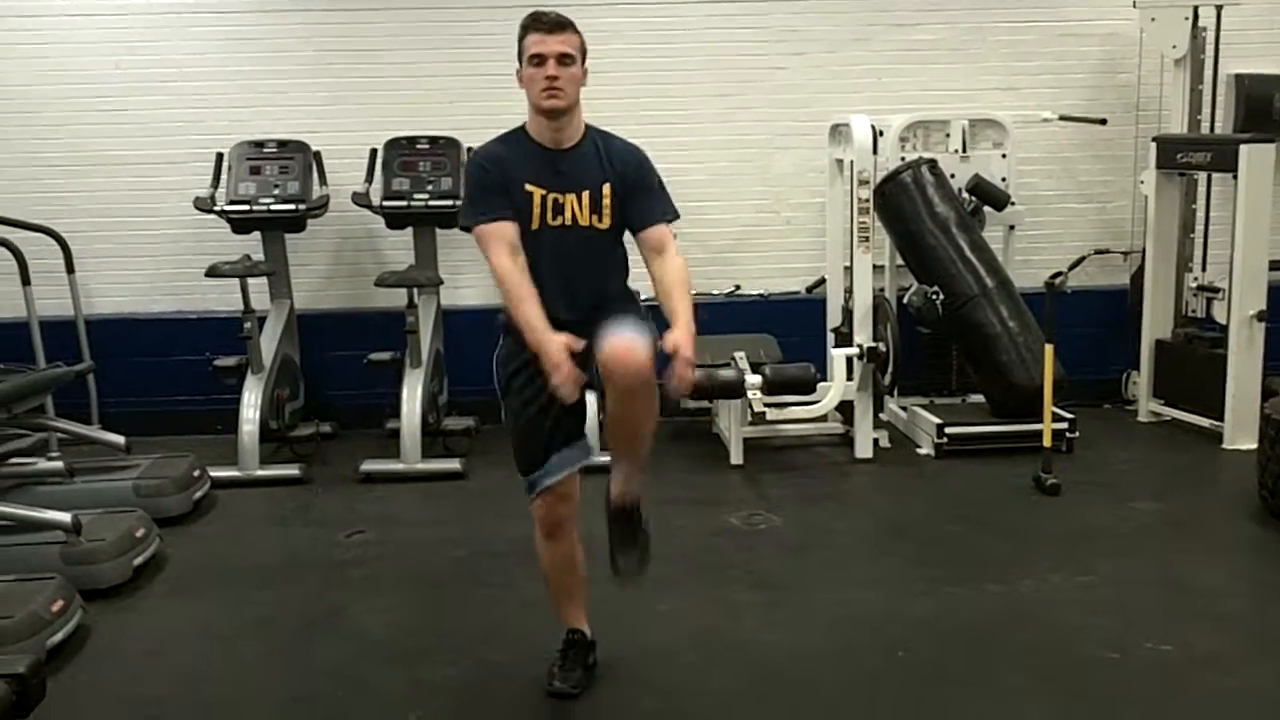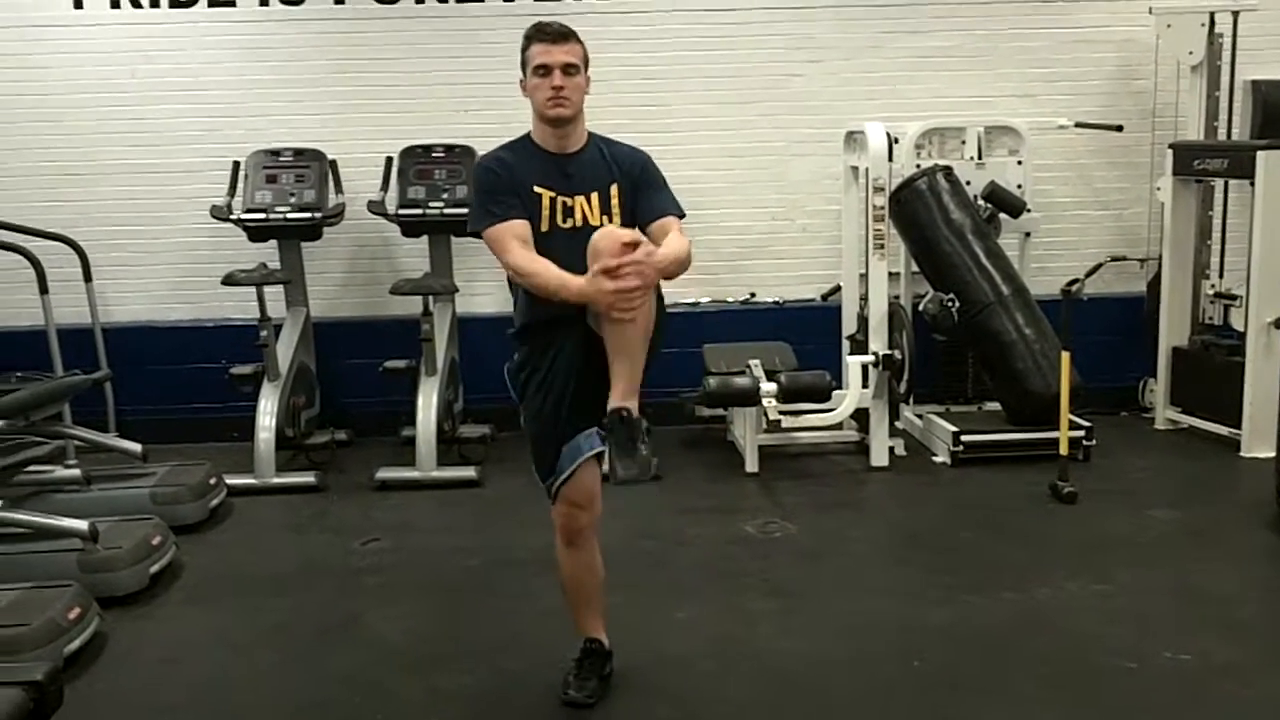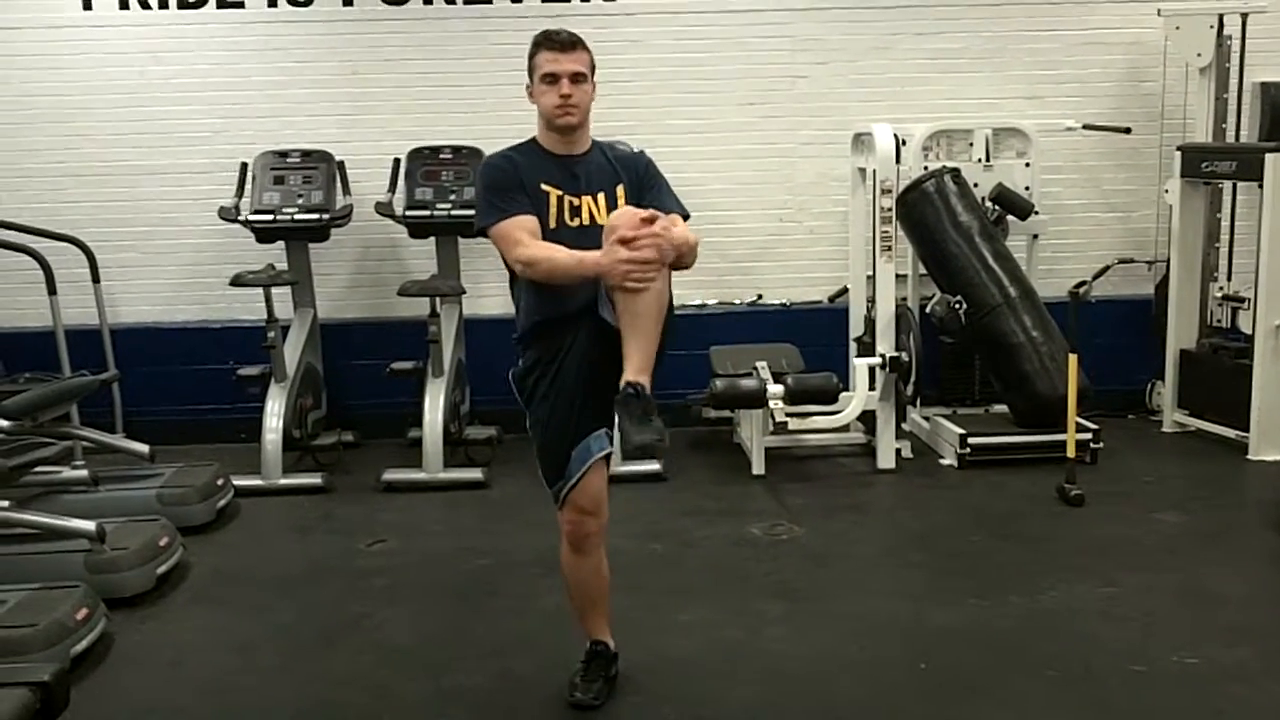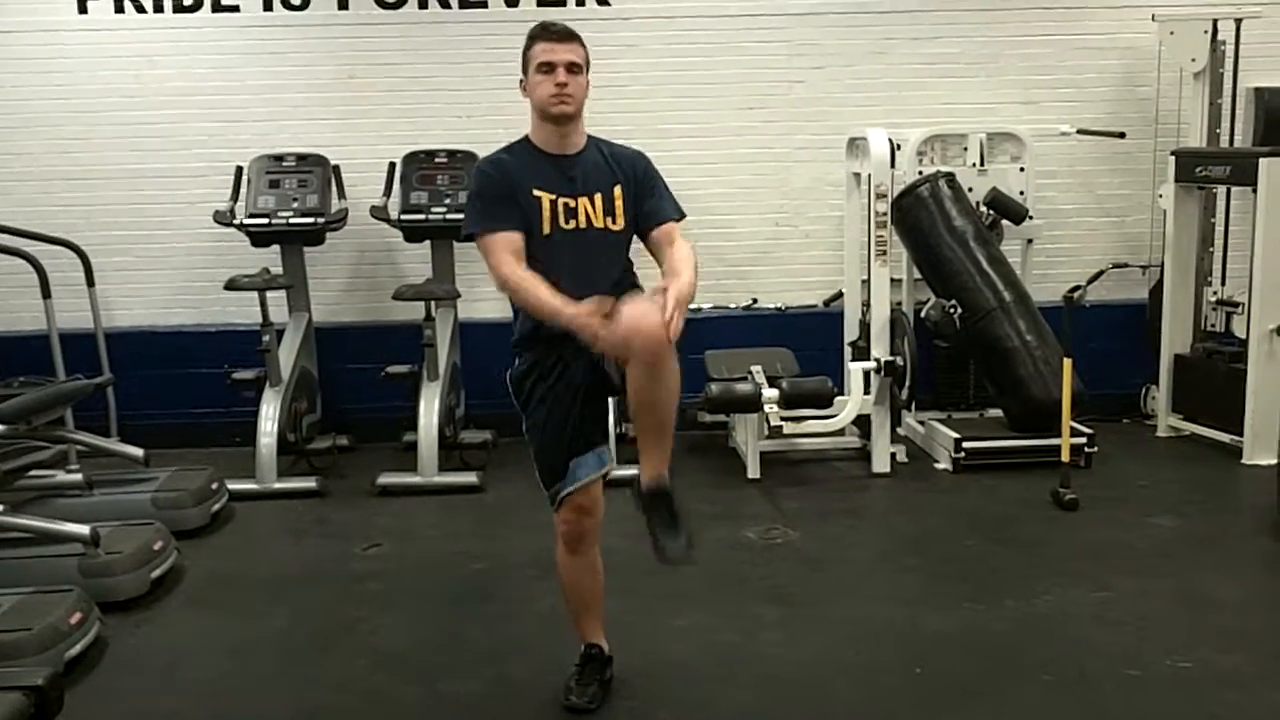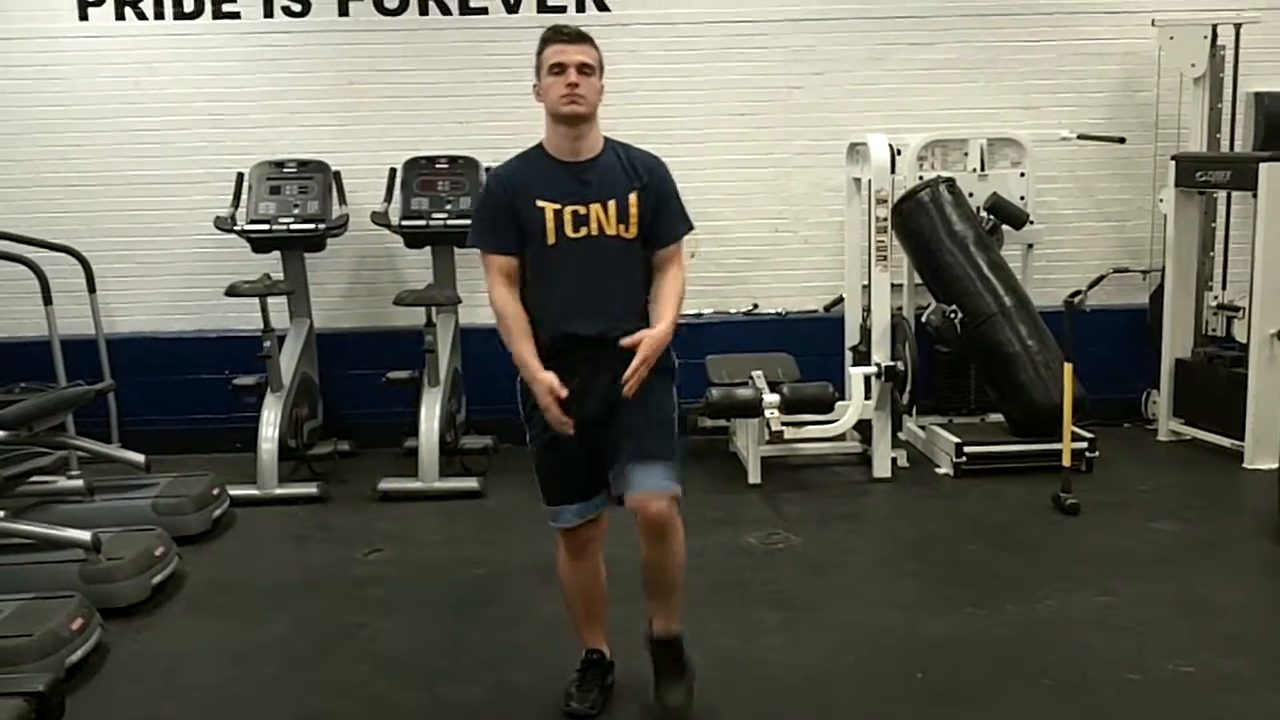
dt=0.3s
person 1, frame 1
left shoulder: (624, 161)
right shoulder: (492, 165)
left elbow: (662, 249)
right elbow: (505, 261)
left wrist: (682, 326)
right wrist: (544, 341)
left hip: (607, 324)
right hip: (533, 350)
left knee: (628, 360)
right knee: (553, 508)
left ankle: (625, 495)
right ankle: (577, 637)
person 1, frame 2
left shoulder: (628, 163)
right shoulder: (500, 170)
left elbow: (678, 247)
right elbow: (518, 260)
left wrist: (654, 259)
right wrist: (585, 291)
left hip: (622, 332)
right hip: (547, 345)
left knee: (616, 243)
right knee: (573, 510)
left ankle: (622, 413)
right ankle: (594, 648)
person 1, frame 3
left shoulder: (632, 166)
right shoulder: (505, 170)
left elbow: (686, 244)
right elbow: (526, 254)
left wrist: (665, 240)
right wrist: (602, 262)
left hip: (623, 330)
right hip: (554, 350)
left knee: (634, 225)
right knee: (581, 518)
left ankle: (635, 392)
right ankle: (600, 650)
person 1, frame 4
left shoulder: (628, 165)
right shoulder: (499, 174)
left elbow: (673, 243)
right elbow: (507, 267)
left wrist: (681, 287)
right wrist: (571, 315)
left hip: (626, 334)
right hip: (553, 355)
left knee: (644, 327)
right knee: (576, 517)
left ankle: (655, 489)
right ankle: (594, 654)
person 1, frame 5
left shoulder: (644, 171)
right shoulder: (510, 184)
left elbow: (670, 265)
right elbow: (503, 287)
left wrist: (661, 329)
right wrist: (533, 372)
left hip: (635, 364)
right hip: (559, 380)
left knee: (656, 511)
right knee: (578, 532)
left ankle: (666, 636)
right ankle: (595, 660)
